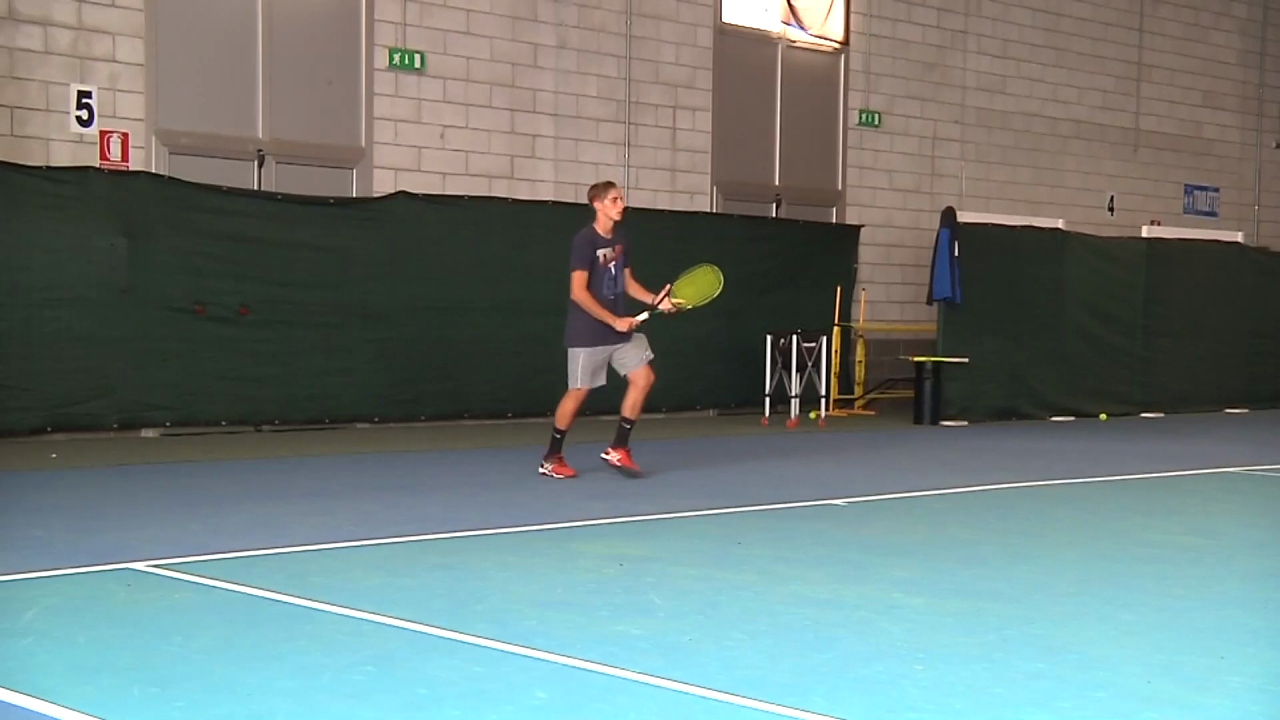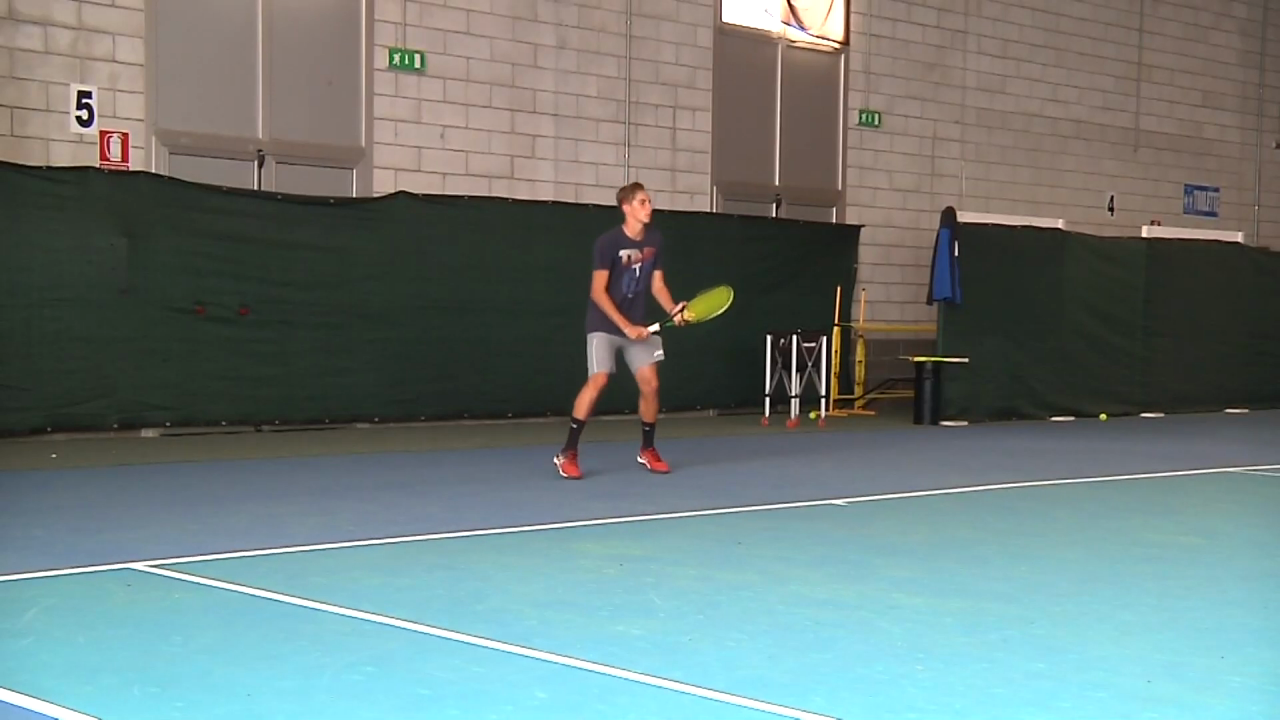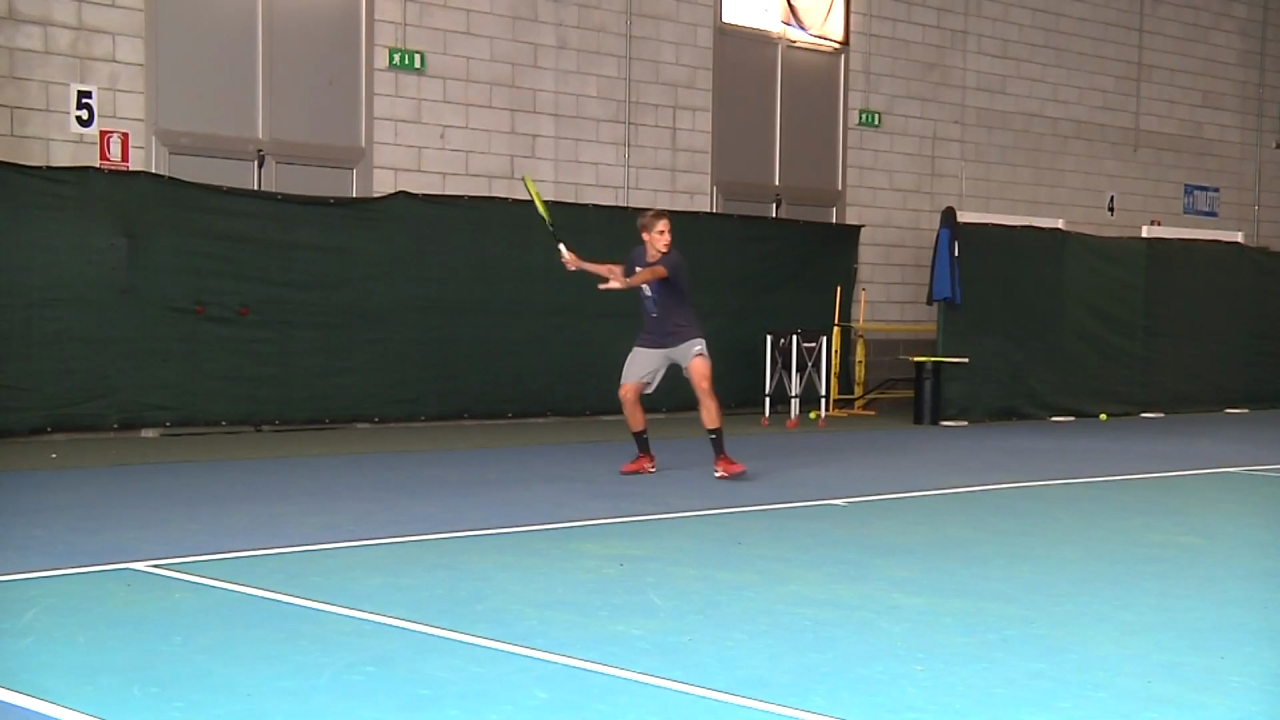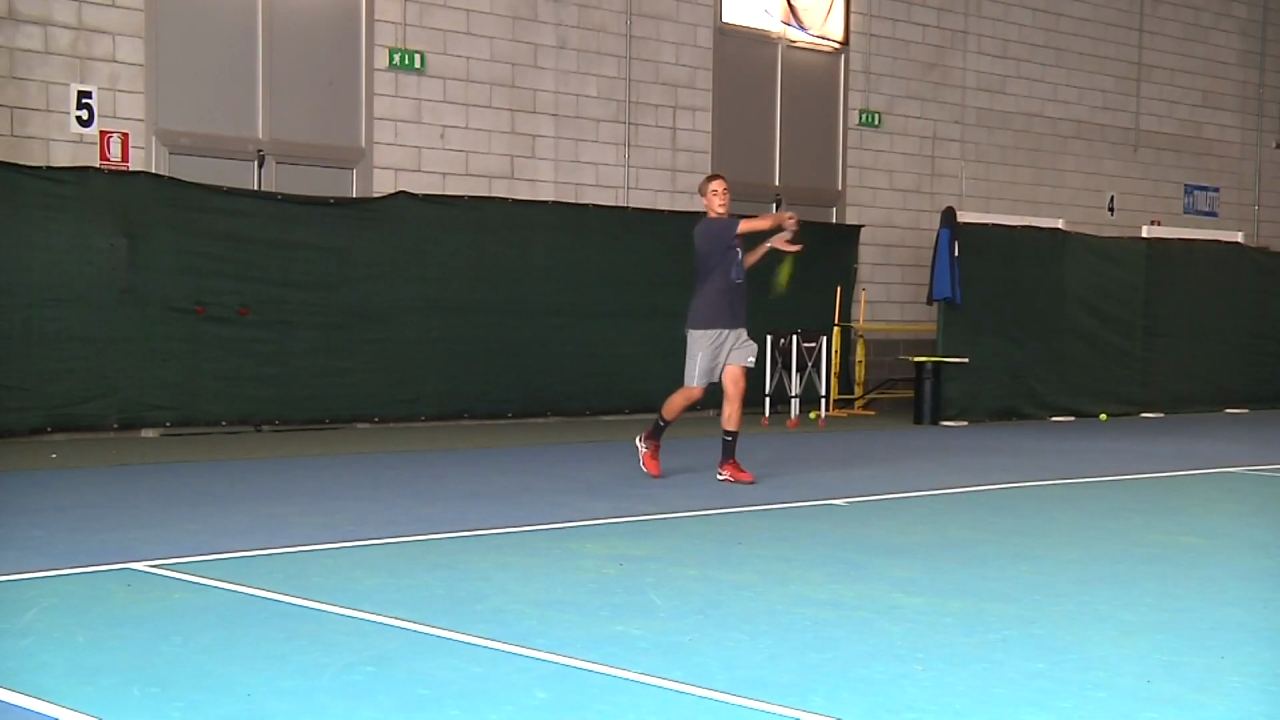
dt=0.7s
person 1, frame 1
left shoulder: (620, 238)
right shoulder: (584, 241)
right elbow: (578, 292)
left wrist: (655, 300)
right wrist: (614, 320)
left hip: (619, 330)
right hip: (588, 332)
left knee: (644, 378)
right knee: (579, 391)
left ankle: (618, 447)
right ankle: (551, 457)
person 1, frame 2
left shoulder: (655, 240)
right shoulder: (608, 242)
left elbow: (657, 284)
right elbow: (597, 292)
left wrist: (673, 310)
right wrist: (626, 326)
left hip: (635, 327)
right hip: (605, 324)
left knee: (650, 384)
right knee: (598, 379)
left ankle: (647, 449)
right ankle: (568, 452)
person 1, frame 3
left shoulder: (672, 259)
right shoulder: (636, 254)
left elbow: (650, 275)
right elbow: (621, 272)
left wrist: (624, 282)
right wrist: (581, 265)
left hip: (686, 336)
right hip: (651, 341)
left knee: (704, 387)
right knee: (627, 394)
left ankle: (721, 459)
right ankle: (645, 456)
person 1, frame 4
left shoulder: (726, 227)
right shoulder: (711, 227)
left elbow: (737, 264)
right elbow: (765, 222)
left wrist: (770, 244)
right wrist: (784, 218)
left hip: (734, 323)
right hip: (707, 323)
left knee: (735, 388)
right knee: (694, 391)
left ankle: (728, 463)
right ankle: (650, 439)
